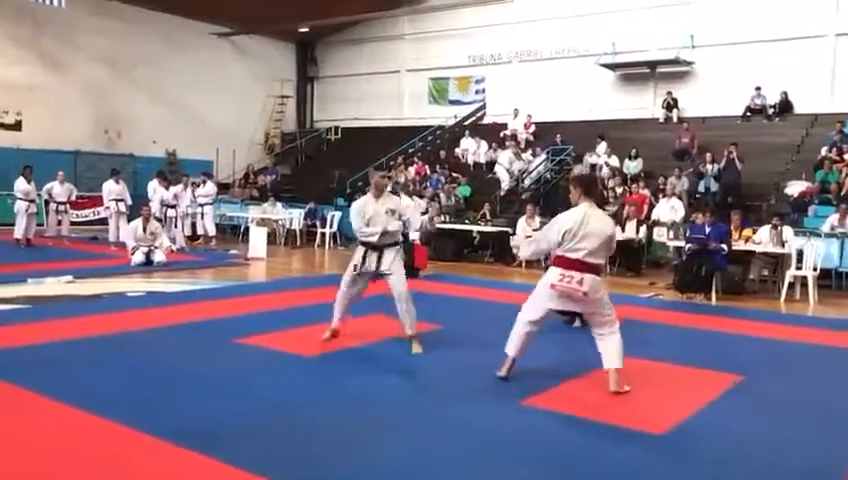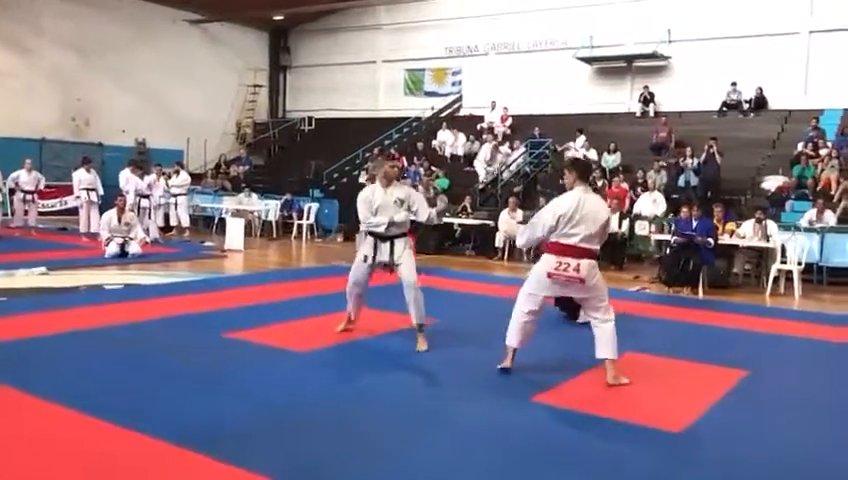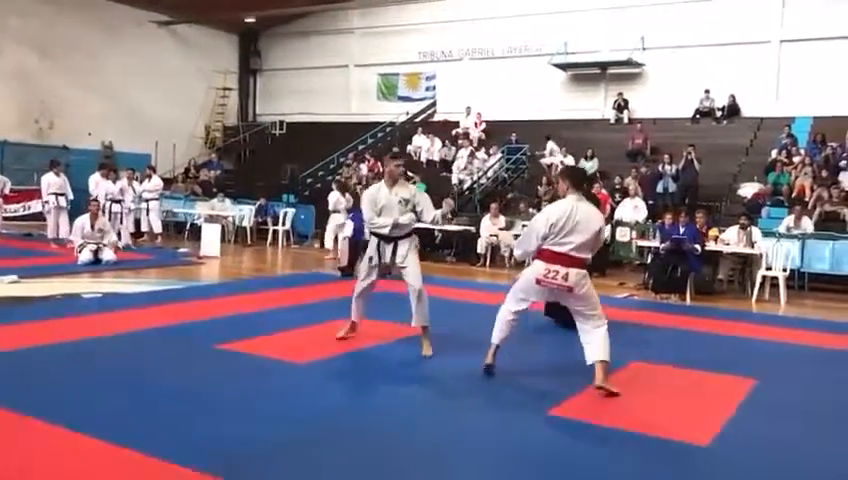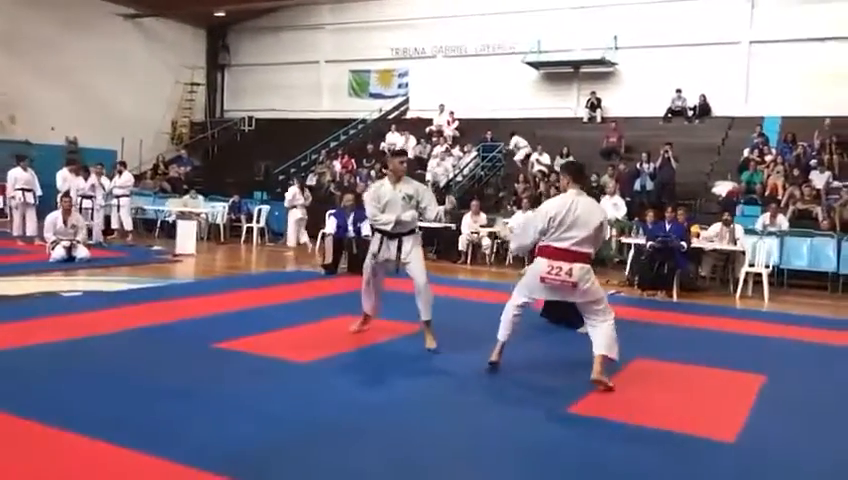
dt=0.4s
person 1, frame 1
left shoulder: (566, 217)
right shoulder: (608, 222)
left elbow: (541, 243)
right elbow: (607, 252)
left wrist: (522, 249)
left hip: (560, 276)
right hip: (590, 281)
left knee: (528, 317)
right knee: (608, 329)
left ankle: (506, 367)
right ankle: (615, 380)
person 1, frame 2
left shoulder: (560, 202)
right shoulder: (603, 207)
left elbow: (535, 231)
right elbow: (600, 238)
left wrist: (520, 239)
left hip: (554, 262)
right hip: (585, 266)
left knee: (525, 307)
right knee: (602, 316)
left ankle: (509, 360)
right ankle: (611, 373)
person 1, frame 3
left shoulder: (553, 209)
right shoulder: (597, 215)
left elbow: (528, 243)
right elbow: (594, 246)
left wrist: (518, 250)
left hip: (544, 269)
right hip: (575, 275)
left knee: (512, 305)
right knee: (594, 324)
left ankle: (491, 357)
right ankle: (600, 378)
person 1, frame 4
left shoulder: (552, 204)
right shoulder: (598, 210)
left elbow: (525, 237)
right elbow: (597, 242)
left wrist: (512, 239)
left hip: (546, 266)
right hip: (579, 271)
left knee: (516, 302)
right knee: (602, 317)
left ankle: (496, 354)
right ankle: (598, 370)
person 2, frame 1
left shoulder: (397, 202)
right shoulder: (359, 205)
right elbow: (360, 231)
right wrist: (386, 229)
left hip: (390, 253)
right hip: (366, 253)
left knee: (401, 293)
right knee: (347, 290)
left ankle: (413, 338)
right ankle: (335, 327)
person 2, frame 2
left shoulder: (406, 192)
right shoulder: (366, 194)
left elbow: (425, 215)
right elbow: (366, 222)
left wrist: (438, 210)
right wrist: (392, 220)
left hip: (399, 244)
right hip: (374, 244)
left knee: (411, 284)
right knee: (356, 281)
left ankle: (420, 333)
right ankle: (350, 319)
person 2, frame 3
left shoulder: (411, 191)
right shoulder: (372, 192)
left elbow: (429, 215)
right elbow: (371, 222)
left wrist: (444, 212)
right wrist: (396, 221)
left hip: (404, 244)
right hip: (379, 244)
left knee: (416, 286)
right knee: (363, 285)
left ankle: (425, 337)
right ankle: (352, 325)
person 2, frame 4
left shoulder: (416, 187)
right shoulder: (376, 189)
left elbow: (432, 213)
right elbow: (374, 217)
left wrist: (446, 208)
right wrist: (399, 218)
left hip: (408, 240)
right hip: (383, 240)
left knee: (420, 280)
right knee: (370, 280)
left ankle: (428, 330)
right ankle: (366, 317)
